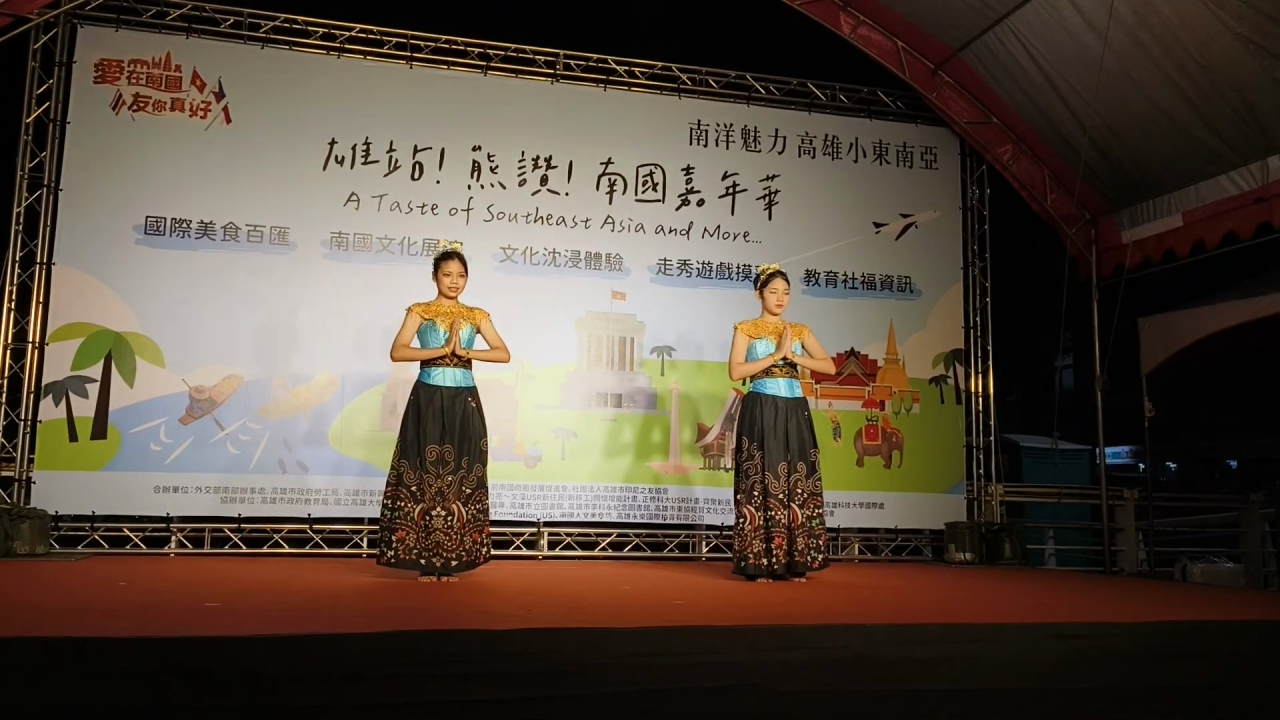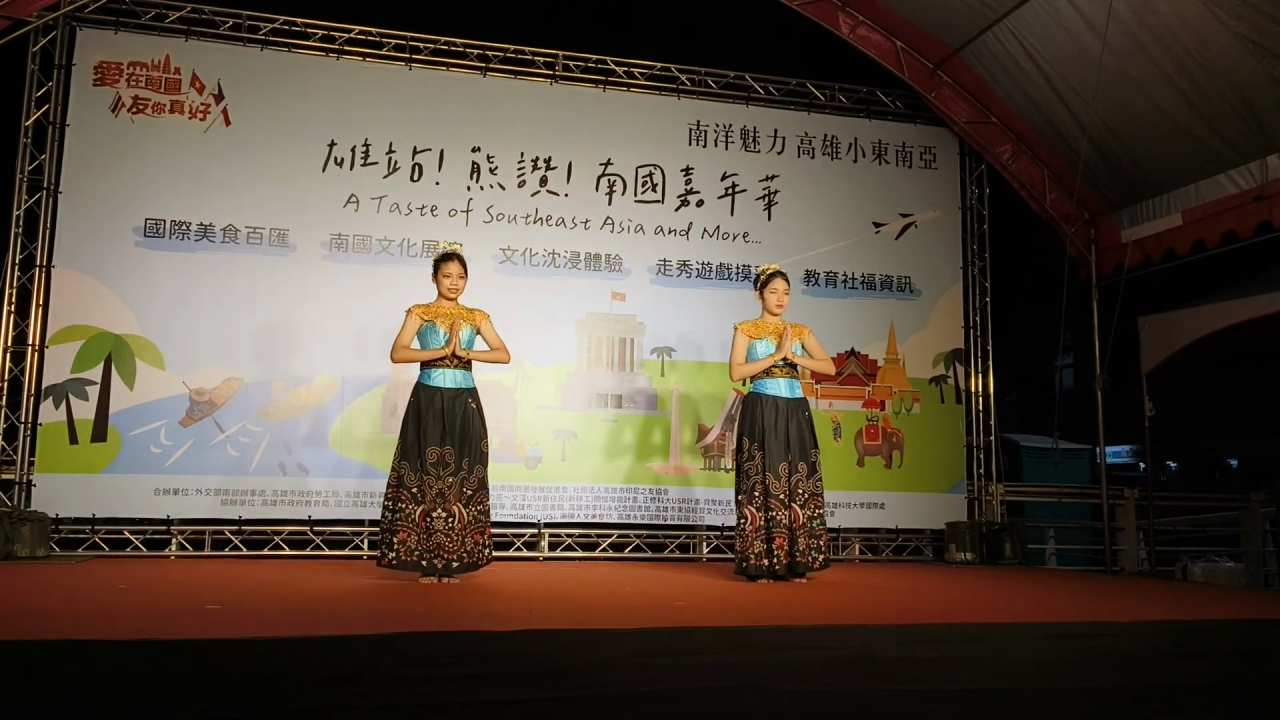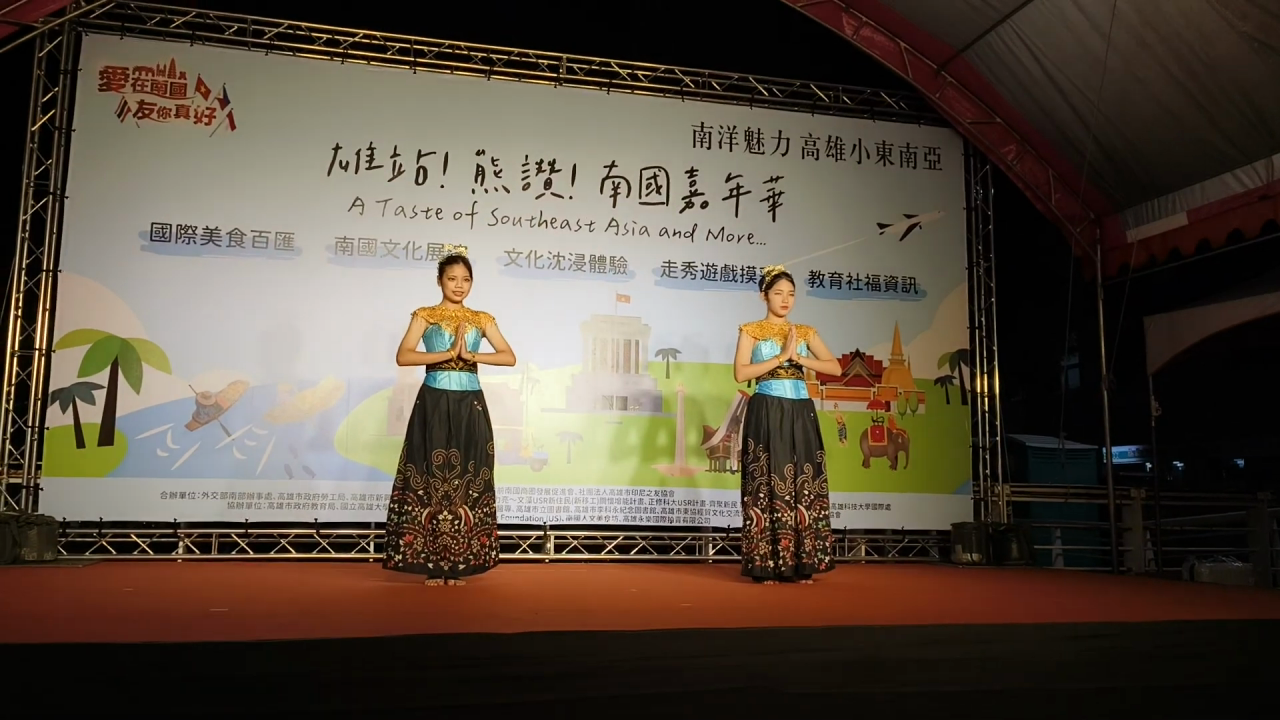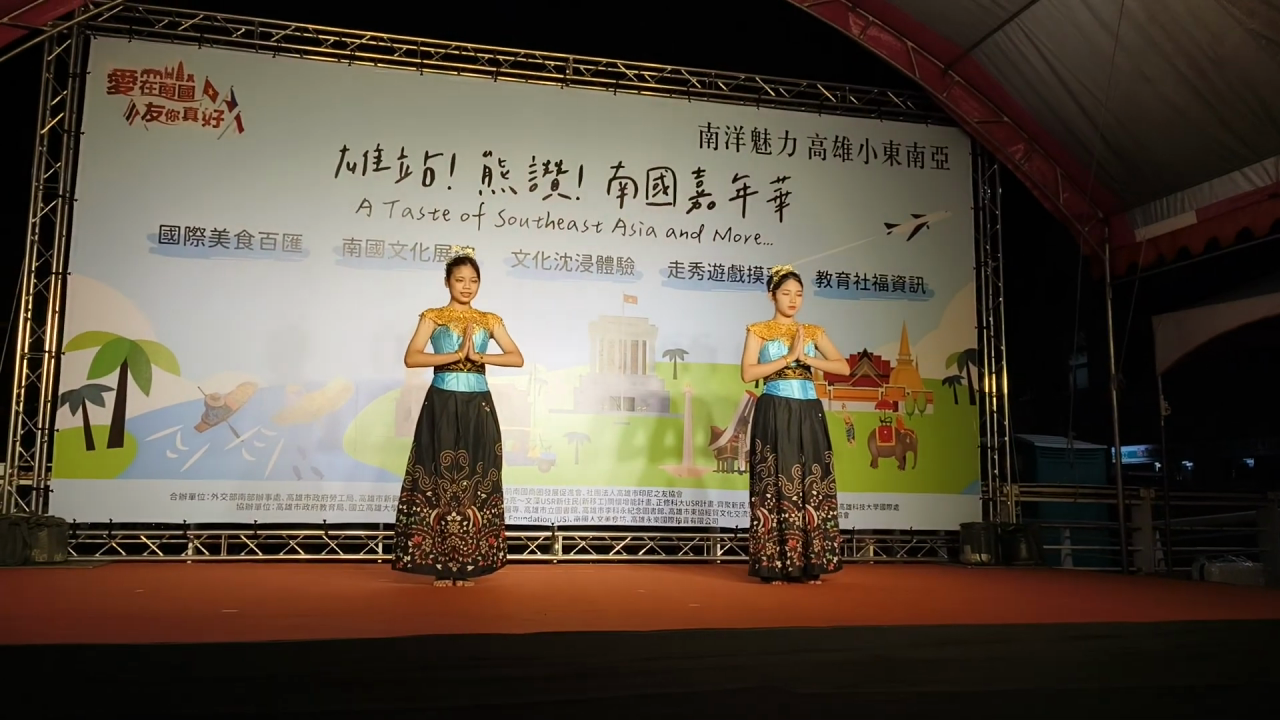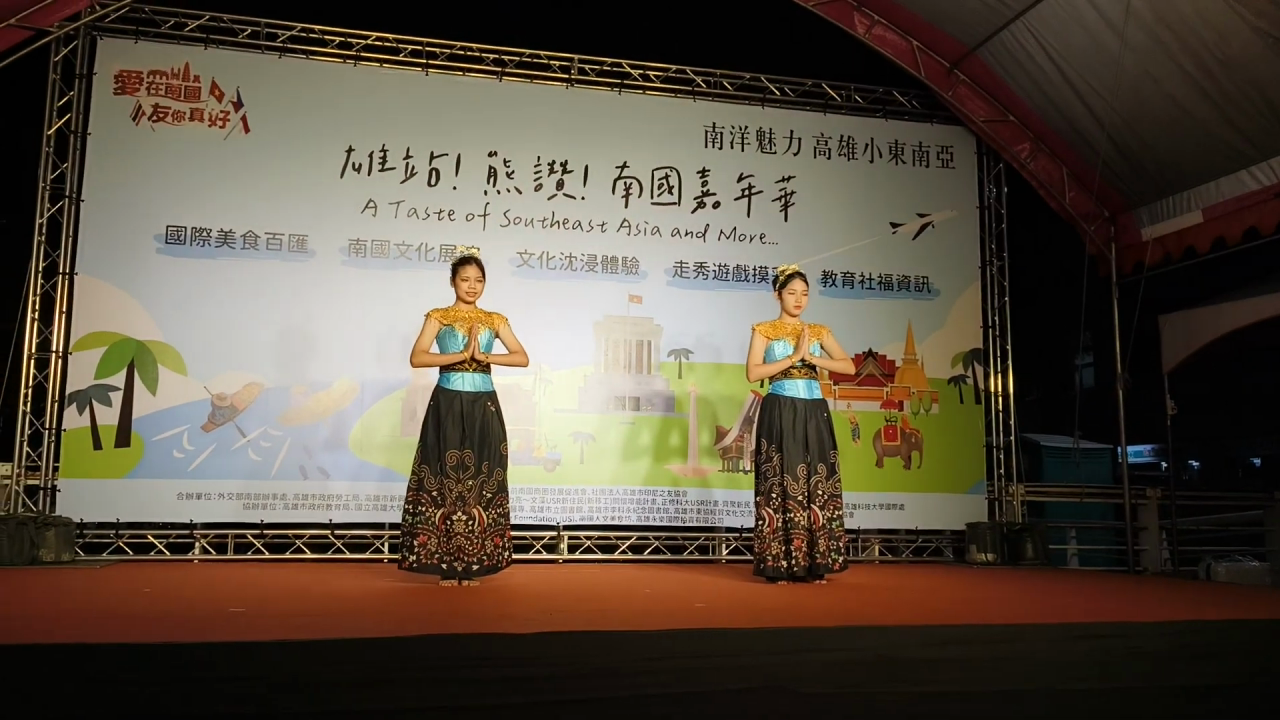
dt=0.2s
person 1, frame 1
left shoulder: (476, 316)
right shoulder: (419, 312)
left elbow: (504, 354)
right elbow: (397, 352)
left wrist: (465, 351)
right wrist: (443, 349)
left hip: (463, 402)
right hip: (428, 399)
left knee: (460, 476)
right knee: (424, 474)
left ankle: (450, 562)
right ankle: (425, 562)
person 1, frame 2
left shoulder: (476, 317)
right shoulder: (419, 313)
left elbow: (504, 354)
right elbow: (397, 353)
left wrist: (465, 353)
right wrist: (442, 350)
left hip: (464, 402)
right hip: (428, 400)
left knee: (460, 478)
right knee: (425, 475)
left ankle: (451, 563)
right ankle: (427, 563)
person 1, frame 3
left shoulder: (481, 319)
right shoulder: (424, 316)
left elbow: (509, 357)
right elbow: (403, 356)
left wrist: (471, 355)
right wrist: (448, 353)
left hip: (469, 405)
right hip: (434, 402)
left knee: (467, 480)
right knee: (431, 477)
left ankle: (457, 565)
right ankle: (433, 565)
person 1, frame 4
left shoulder: (489, 321)
right shoulder: (432, 317)
left elbow: (517, 358)
right elbow: (411, 358)
left wrist: (478, 357)
right wrist: (456, 354)
left hip: (477, 407)
right hip: (442, 405)
left knee: (475, 481)
right knee: (439, 478)
left ankle: (466, 566)
right ankle: (441, 566)
person 1, frame 5
left shoulder: (494, 321)
right shoulder: (438, 317)
left elbow: (522, 358)
right elbow: (416, 358)
left wrist: (483, 356)
right wrist: (462, 355)
left hip: (483, 406)
right hip: (448, 404)
left knee: (480, 482)
right knee: (445, 479)
left ankle: (472, 567)
right ankle: (446, 567)
person 2, frame 1
left shoulder: (800, 331)
right shoulder: (746, 329)
left elbow: (829, 366)
right elbow: (735, 371)
left wrist: (793, 355)
right wrist: (776, 355)
left hip: (795, 411)
right hip: (761, 411)
left knee: (797, 482)
right knee: (762, 481)
left ankle: (794, 563)
right ankle: (760, 564)
person 2, frame 2
left shoulder: (800, 331)
right shoulder: (746, 330)
left elbow: (829, 367)
right elbow: (736, 372)
left wrist: (793, 356)
right wrist: (776, 355)
left hip: (795, 412)
right hip: (761, 411)
left knee: (798, 482)
right knee: (762, 482)
left ankle: (795, 564)
right ankle: (761, 564)
person 2, frame 3
left shoulder: (805, 332)
right shoulder: (751, 331)
left elbow: (835, 368)
right elbow: (740, 373)
left wrist: (798, 357)
right wrist: (781, 356)
left hip: (800, 413)
right hip: (767, 412)
left knee: (803, 483)
right knee: (768, 483)
left ankle: (801, 566)
right ankle: (767, 566)
person 2, frame 4
left shoulder: (813, 332)
right shoulder: (758, 331)
left elbow: (843, 367)
right elbow: (747, 373)
left wrist: (805, 358)
right wrist: (788, 357)
left hip: (809, 413)
right hip: (775, 413)
left knee: (812, 483)
right knee: (776, 484)
left ankle: (809, 566)
right ankle: (775, 566)
person 2, frame 5
left shoulder: (819, 332)
right shoulder: (764, 331)
left elbow: (849, 366)
right elbow: (753, 373)
left wrist: (811, 357)
right wrist: (794, 357)
left hip: (814, 413)
right hip: (780, 413)
left knee: (817, 484)
right knee: (781, 483)
left ankle: (815, 565)
right ankle: (780, 566)
